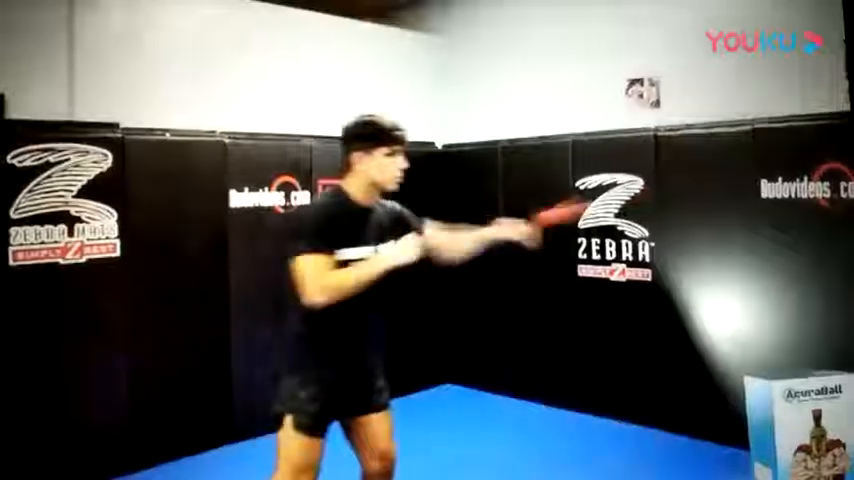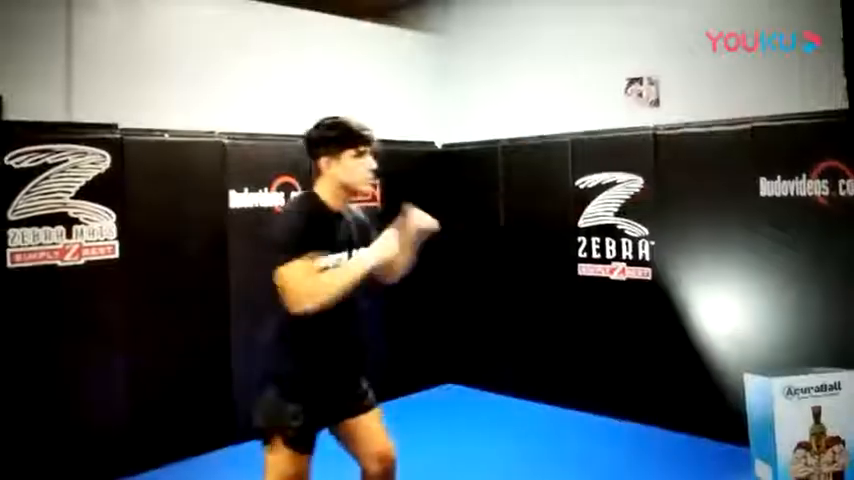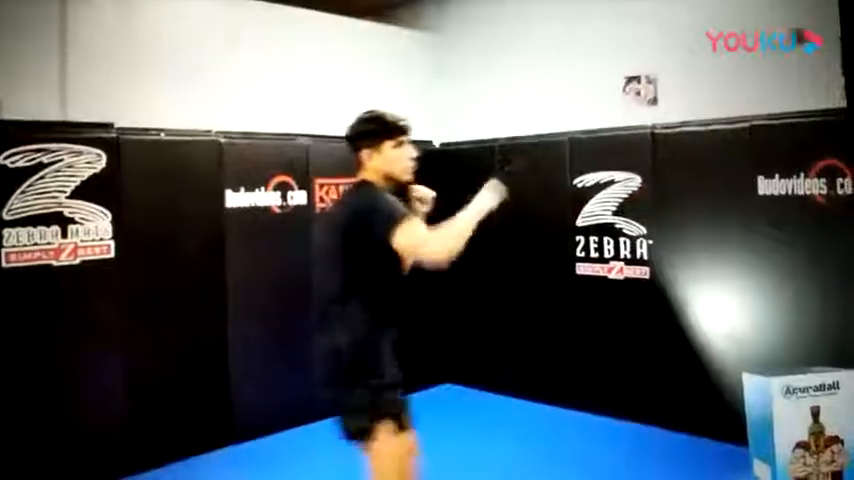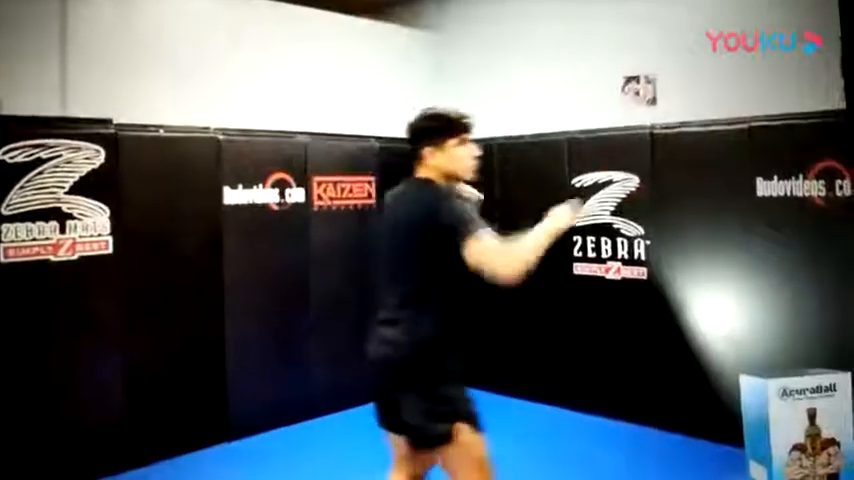
dt=0.4s
person 1, frame 1
left shoulder: (390, 216)
right shoulder: (320, 215)
left elbow: (448, 246)
right elbow: (316, 291)
left wrist: (499, 231)
right wrist: (387, 259)
left hip: (363, 364)
right hip: (313, 367)
person 1, frame 2
left shoulder: (355, 220)
right shoulder: (286, 225)
left elbow: (388, 275)
right elbow: (304, 297)
left wrist: (410, 236)
right wrist: (372, 255)
left hip: (345, 372)
right hip: (299, 376)
person 1, frame 3
left shoulder: (361, 204)
right shoulder: (374, 204)
left elbow: (398, 265)
right elbow: (436, 252)
left wrist: (416, 215)
right wrist: (479, 205)
left hip: (361, 353)
right hip: (362, 357)
person 1, frame 4
left shoulder: (399, 200)
right shoulder: (441, 207)
right elbow: (506, 267)
right wrist: (554, 223)
left hip: (392, 350)
right hip: (425, 359)
